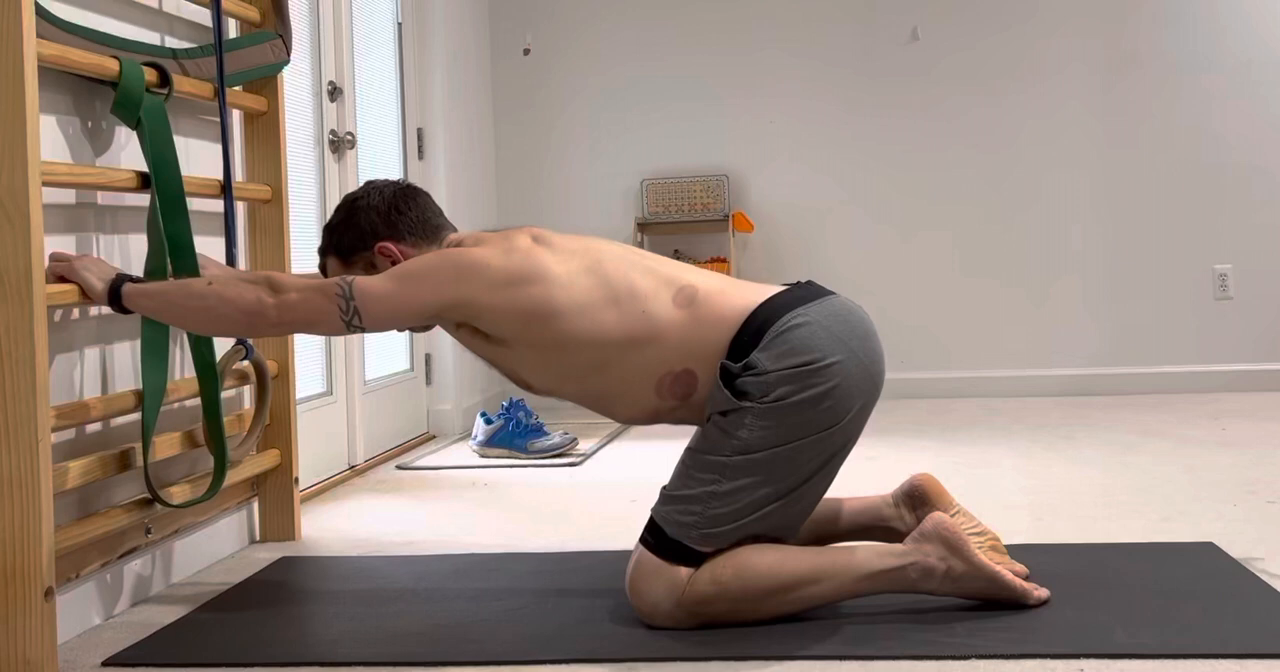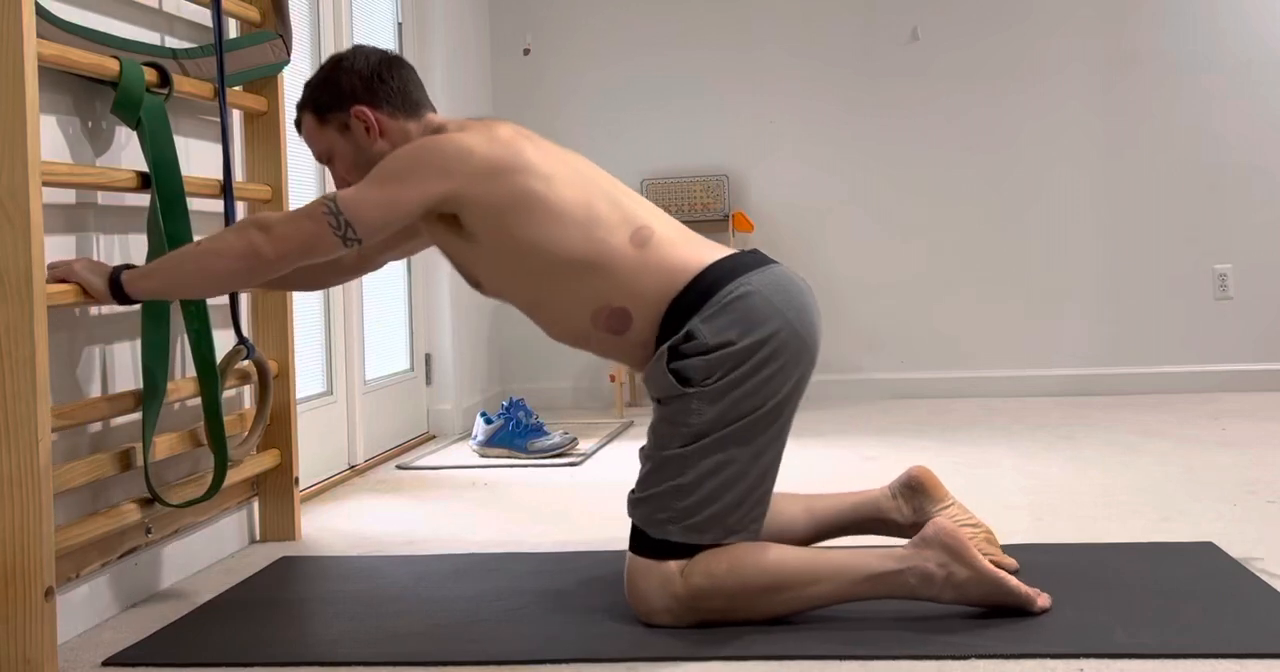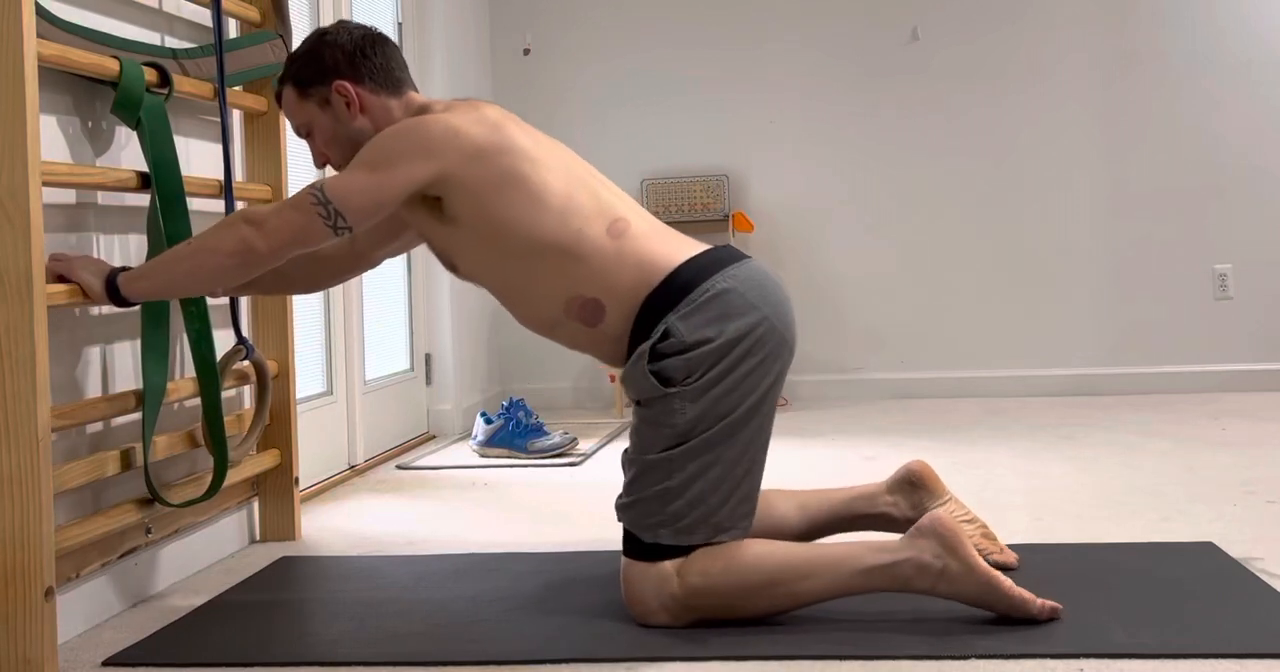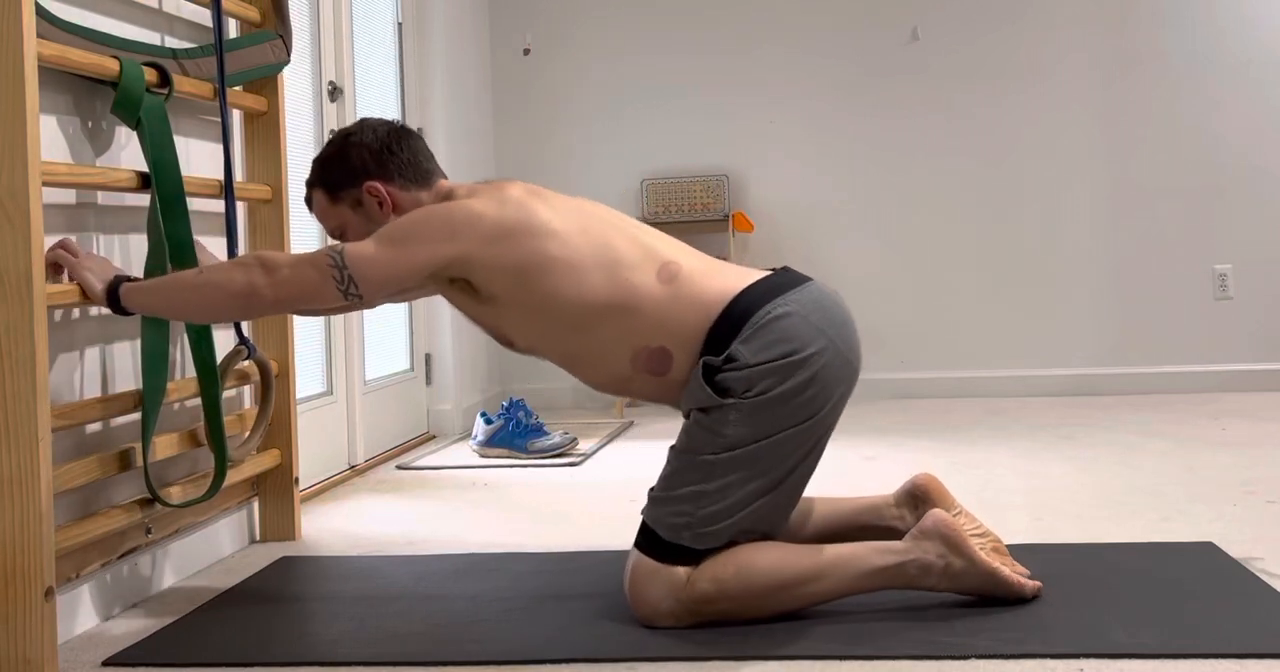
dt=0.5s
person 1, frame 1
left shoulder: (457, 274)
right shoulder: (505, 255)
left elbow: (274, 304)
right elbow: (294, 297)
left wrist: (119, 289)
right wrist: (208, 297)
left hip: (796, 365)
right hip: (821, 337)
left knee: (663, 588)
right knee: (715, 543)
left ankle: (921, 559)
right ankle: (899, 512)
person 1, frame 2
left shoulder: (435, 160)
right shoulder: (471, 169)
left elbow: (273, 244)
right elbow: (334, 263)
left wrist: (122, 280)
right wrist: (197, 272)
left hip: (730, 331)
right hip: (763, 307)
left knee: (664, 587)
right knee: (709, 534)
left ankle: (921, 565)
right ankle: (895, 503)
person 1, frame 3
left shoulder: (423, 139)
right shoulder: (439, 172)
left elbow: (265, 234)
right elbow: (331, 259)
left wrist: (121, 283)
right wrist: (200, 275)
left hip: (706, 328)
right hip: (735, 304)
left knee: (661, 587)
right knee: (704, 533)
left ankle: (915, 559)
right ankle: (894, 498)
person 1, frame 4
left shoulder: (450, 226)
right shoulder: (482, 224)
left elbow: (275, 284)
right elbow: (315, 288)
left wrist: (118, 289)
right wrist: (211, 284)
left hip: (772, 351)
right hip: (799, 323)
left knee: (662, 589)
right knee: (717, 539)
left ankle: (917, 558)
right ankle: (900, 509)
